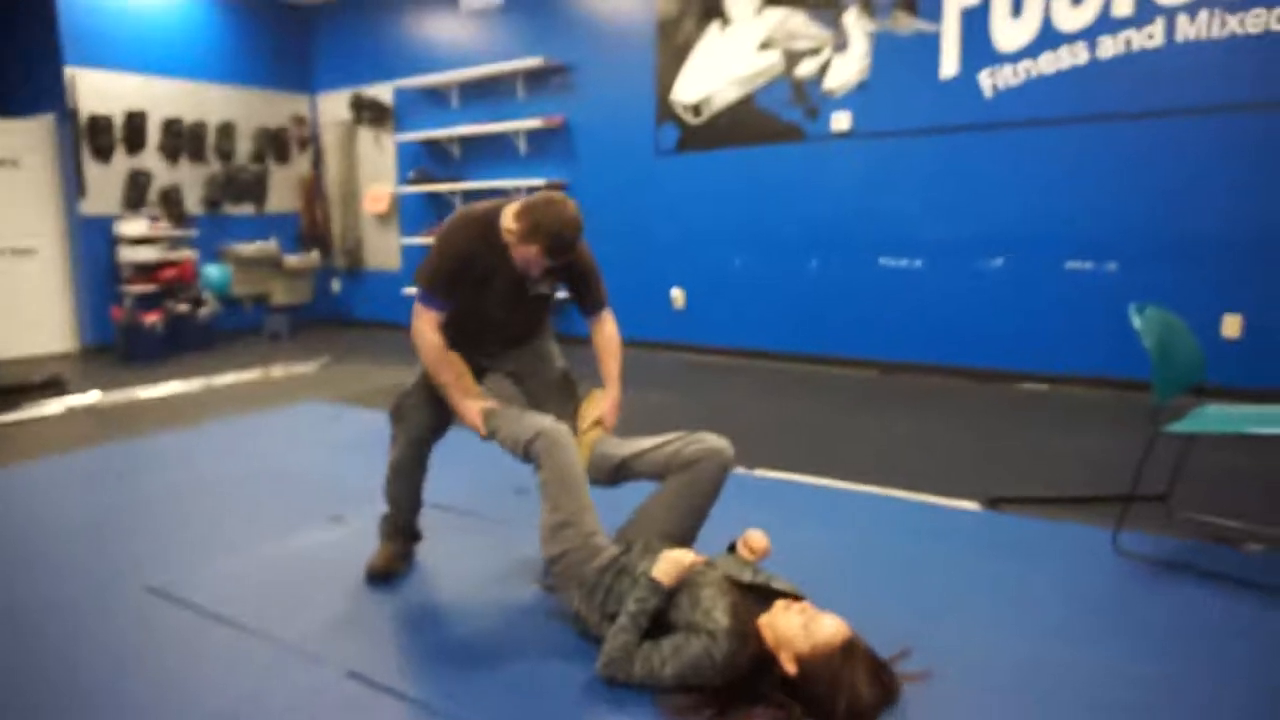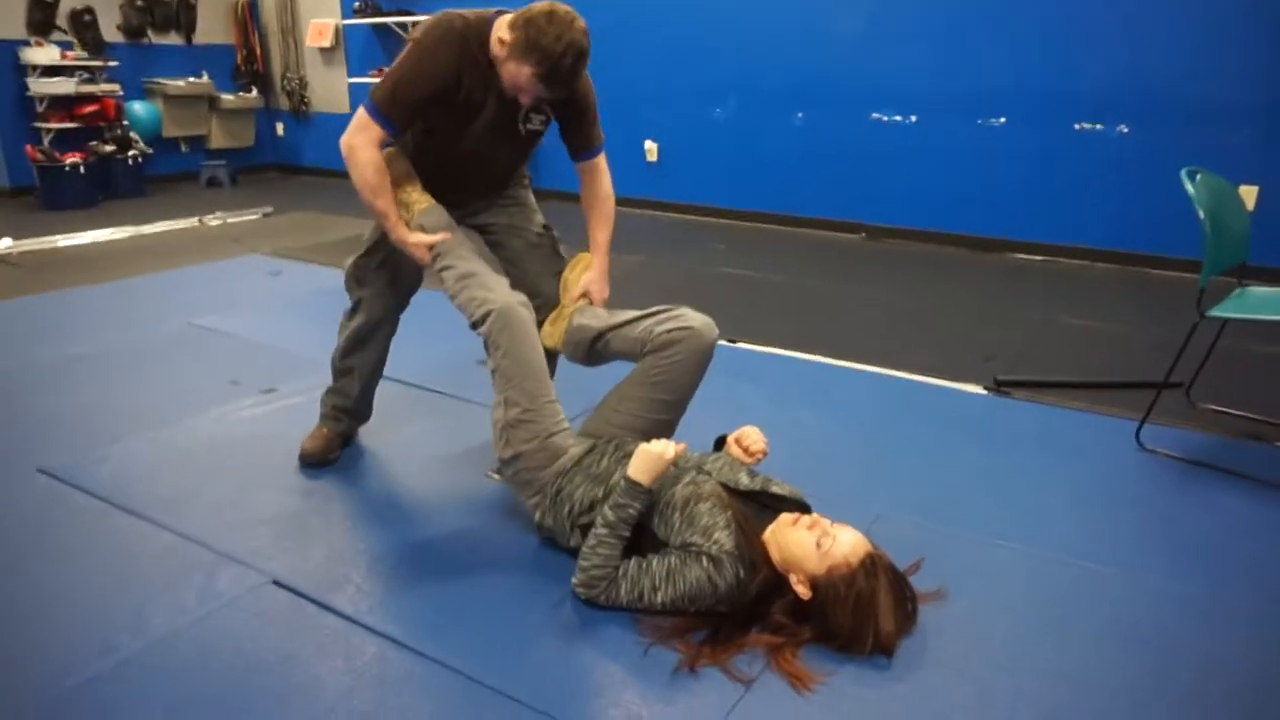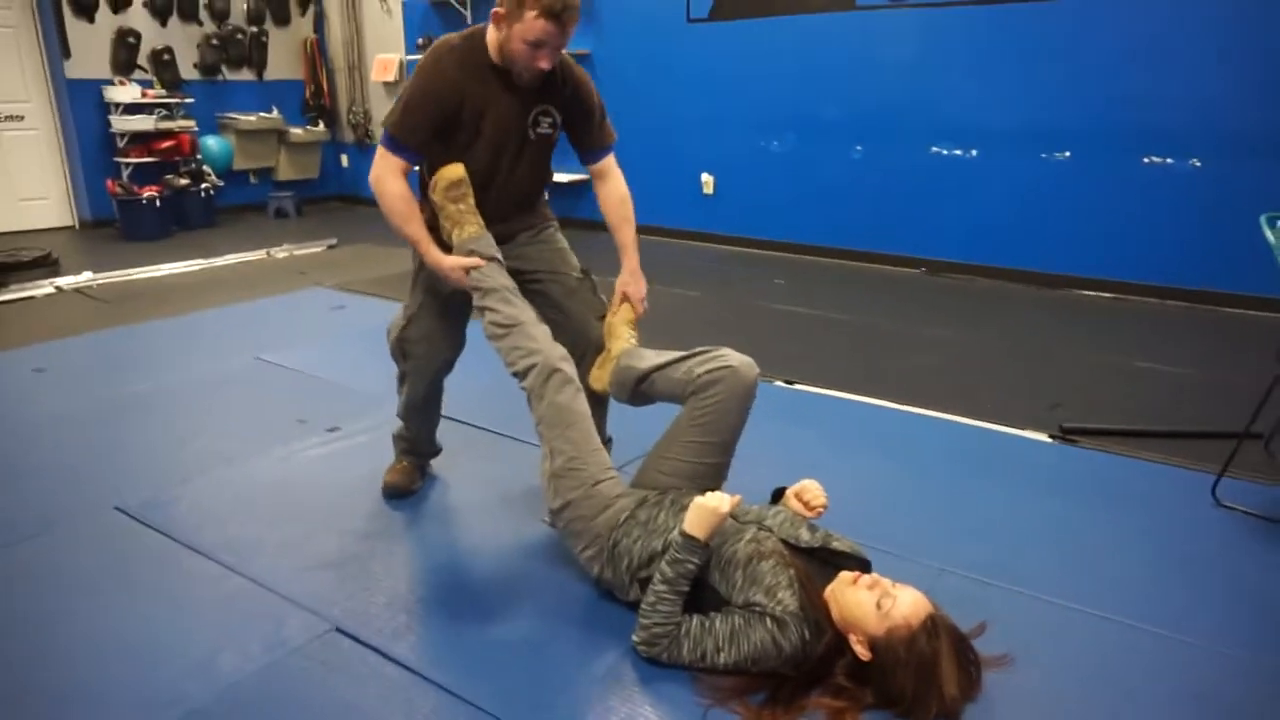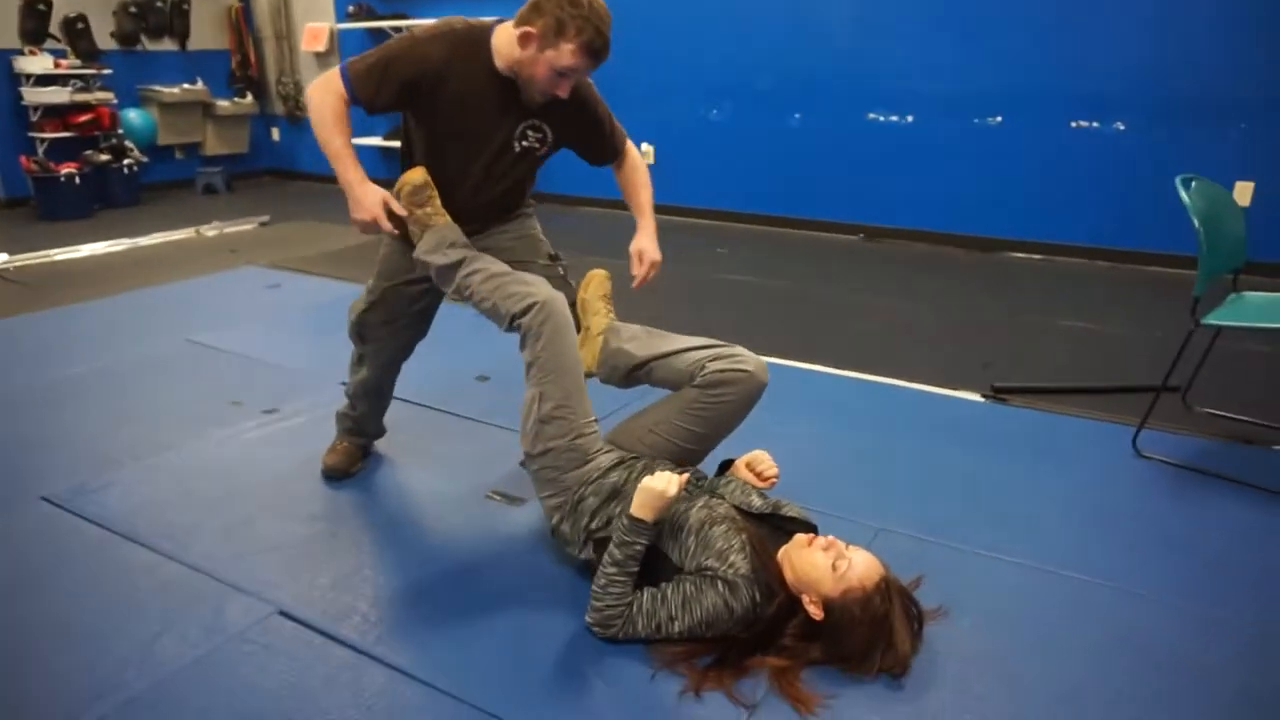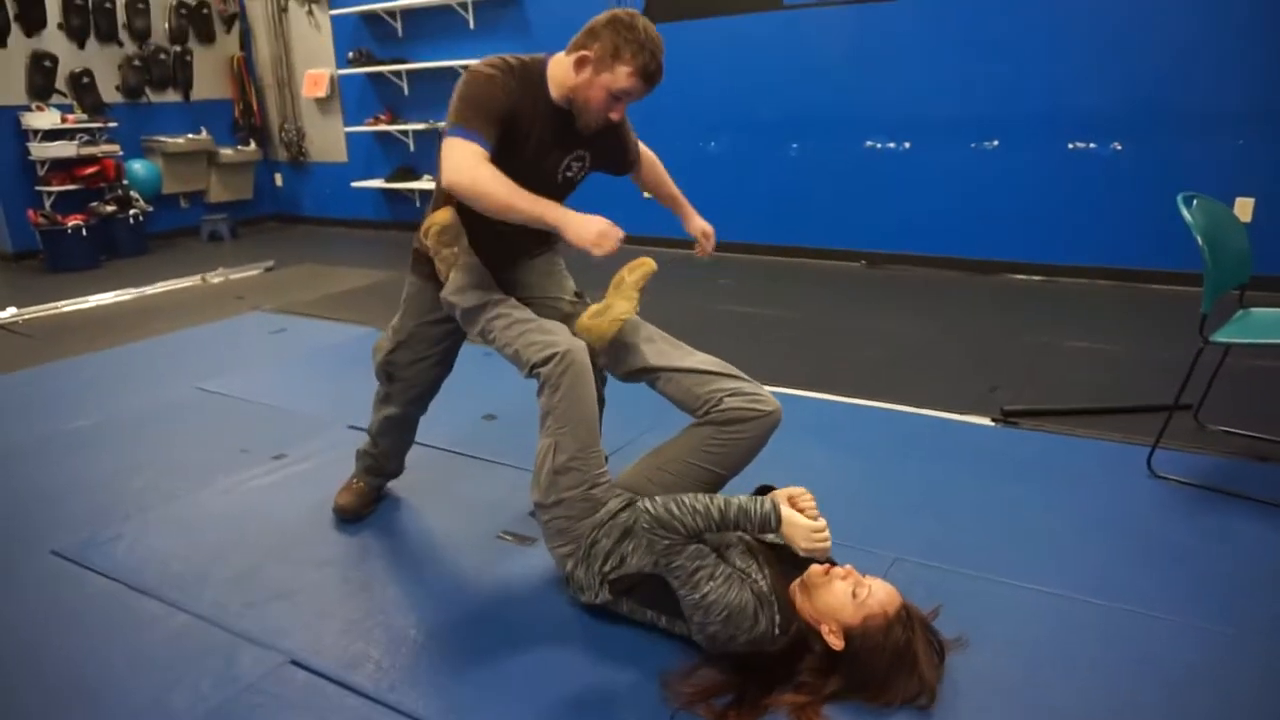
dt=1s
person 1, frame 1
left shoulder: (719, 648)
left elbow: (614, 664)
left wrist: (657, 583)
right wrist: (741, 555)
left hip: (598, 581)
right hip: (640, 556)
left knee: (550, 435)
right ankle: (594, 448)
person 1, frame 2
left shoulder: (719, 573)
right shoulder: (775, 506)
left elbow: (593, 582)
left wrist: (634, 483)
right wrist: (733, 455)
left hip: (562, 484)
right hip: (606, 452)
left knee: (507, 314)
right knee: (690, 331)
left ankle: (423, 211)
right ankle: (570, 327)
person 1, frame 3
left shoulder: (782, 634)
right shoulder: (843, 565)
left elbow: (654, 639)
left wrist: (692, 537)
right wrist: (788, 502)
left hip: (617, 535)
right hip: (662, 505)
left knee: (549, 371)
right knee: (732, 371)
left ankle: (472, 242)
right ankle: (622, 364)
person 1, frame 4
left shoulder: (736, 596)
right shoulder: (789, 528)
left elbow: (609, 618)
left wrist: (641, 518)
right wrist: (737, 474)
left hip: (584, 494)
right hip: (634, 466)
left knee: (544, 306)
right knee: (741, 372)
left ankle: (439, 241)
right ankle: (603, 344)
person 1, frame 5
left shoulder: (746, 617)
right shoulder: (801, 568)
left elbow: (657, 519)
left wrist: (770, 513)
right wrist: (774, 506)
left hip: (590, 542)
right hip: (625, 509)
left knee: (562, 353)
right knee: (753, 408)
left ankle: (465, 281)
right ankle: (617, 333)
person 2, frame 1
left shoulder: (570, 250)
right shoulder: (464, 235)
left elbow: (601, 321)
right elbow: (426, 326)
left wrist: (611, 392)
right wrist: (459, 401)
left hip: (525, 345)
right hip: (459, 347)
right knee: (411, 431)
right ankle: (397, 538)
person 2, frame 2
left shoulder: (566, 77)
right shoulder: (444, 44)
left elbow: (593, 171)
right elbow: (358, 141)
left wrist: (598, 264)
right wrist: (397, 232)
left hip: (499, 193)
right hip: (423, 190)
left knee: (547, 297)
right knee: (374, 300)
right ankle: (339, 418)
person 2, frame 3
left shoulder: (568, 81)
right shoulder: (445, 70)
left elbow: (606, 175)
right elbow: (386, 175)
left wrist: (630, 267)
right wrist: (432, 256)
left hip: (529, 230)
left knee: (590, 339)
right knee: (423, 354)
right ankle: (412, 451)
person 2, frame 4
left shoulder: (572, 94)
right shoulder: (436, 51)
left elbow: (625, 156)
right elbow: (326, 91)
left wrist: (645, 228)
right wrist: (355, 184)
left hip: (502, 224)
right knee: (378, 335)
right ankle: (355, 432)
person 2, frame 5
left shoulder: (607, 122)
right shoulder: (494, 83)
left elbow: (635, 158)
right elbow: (459, 173)
left wrist: (686, 213)
right wrist: (563, 219)
left hip: (527, 257)
right knee: (407, 380)
right ankle: (373, 471)
